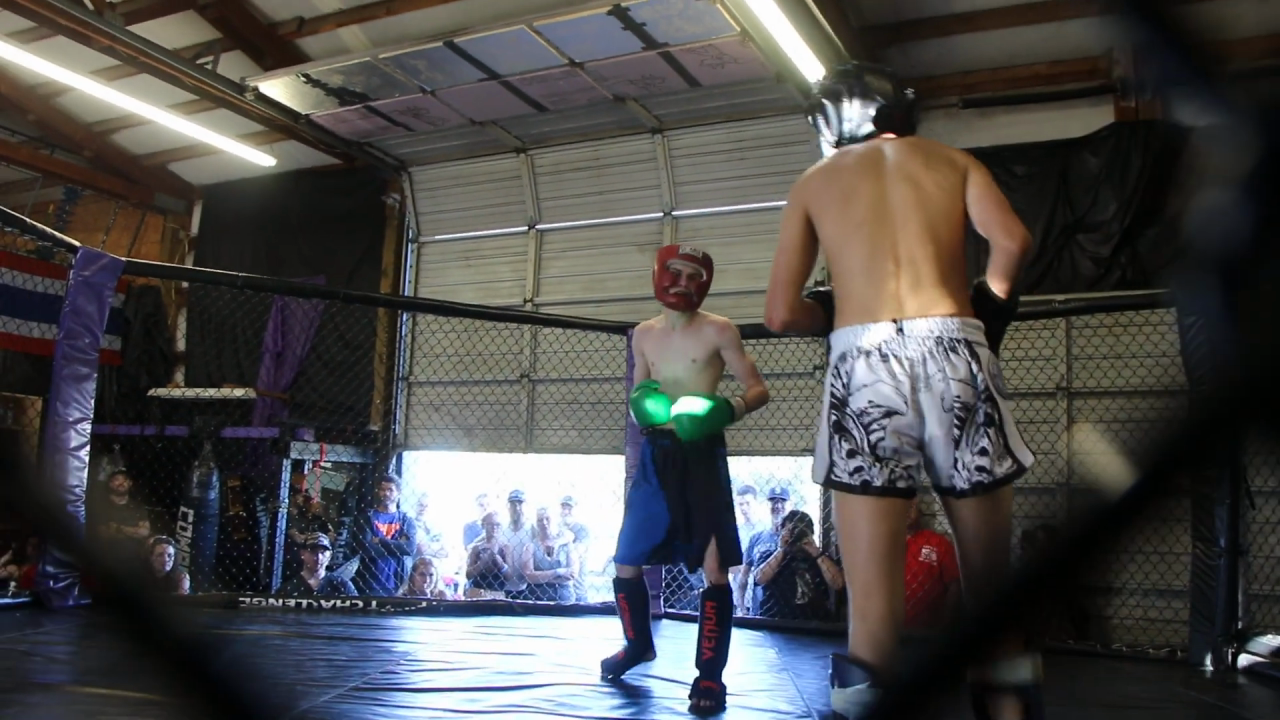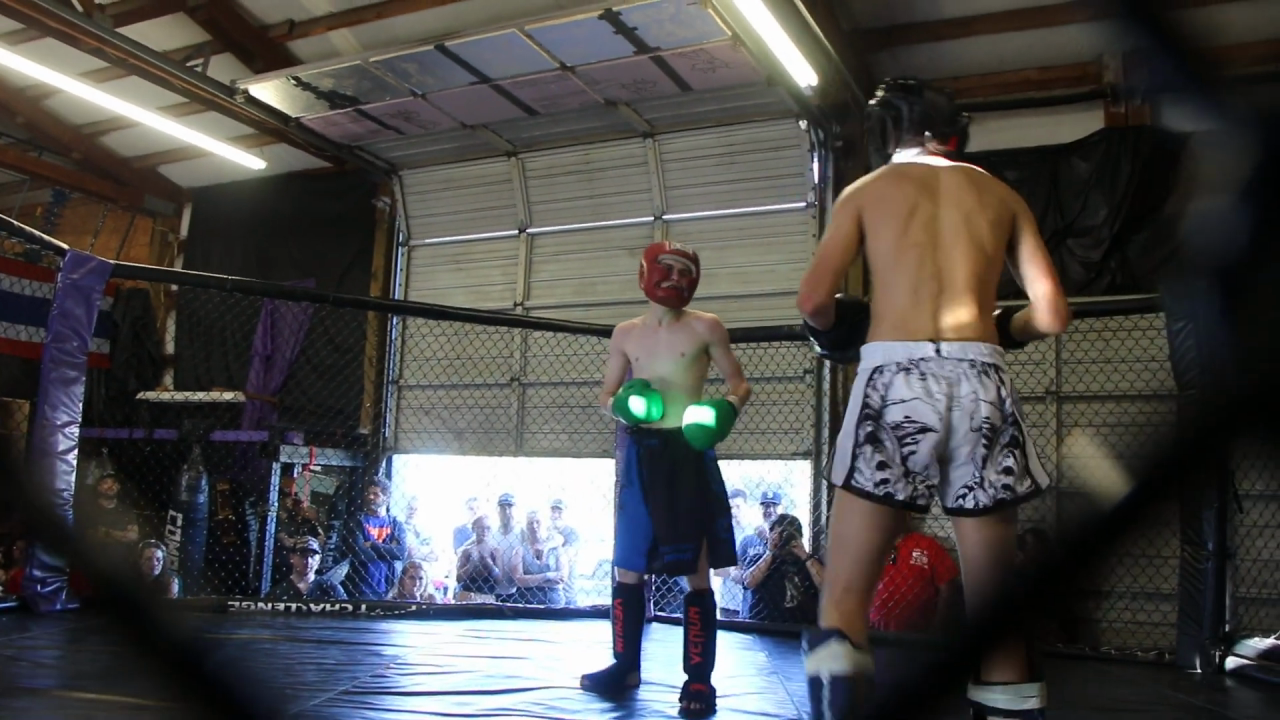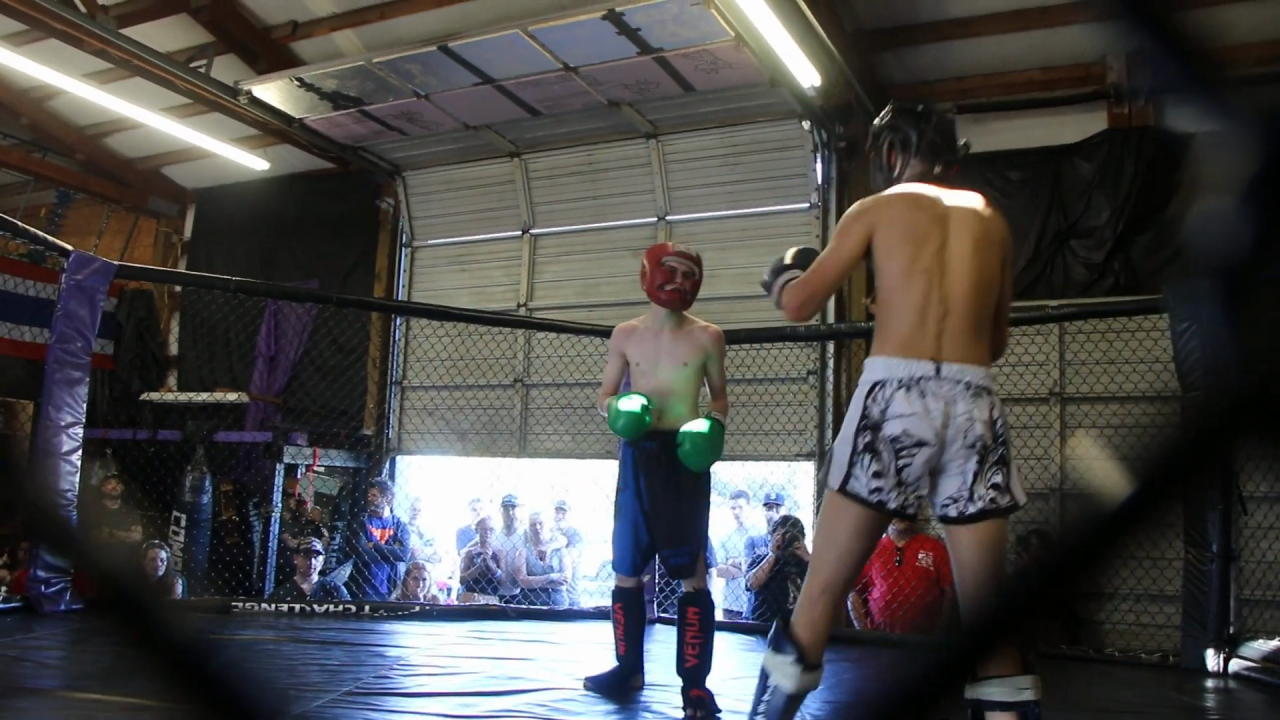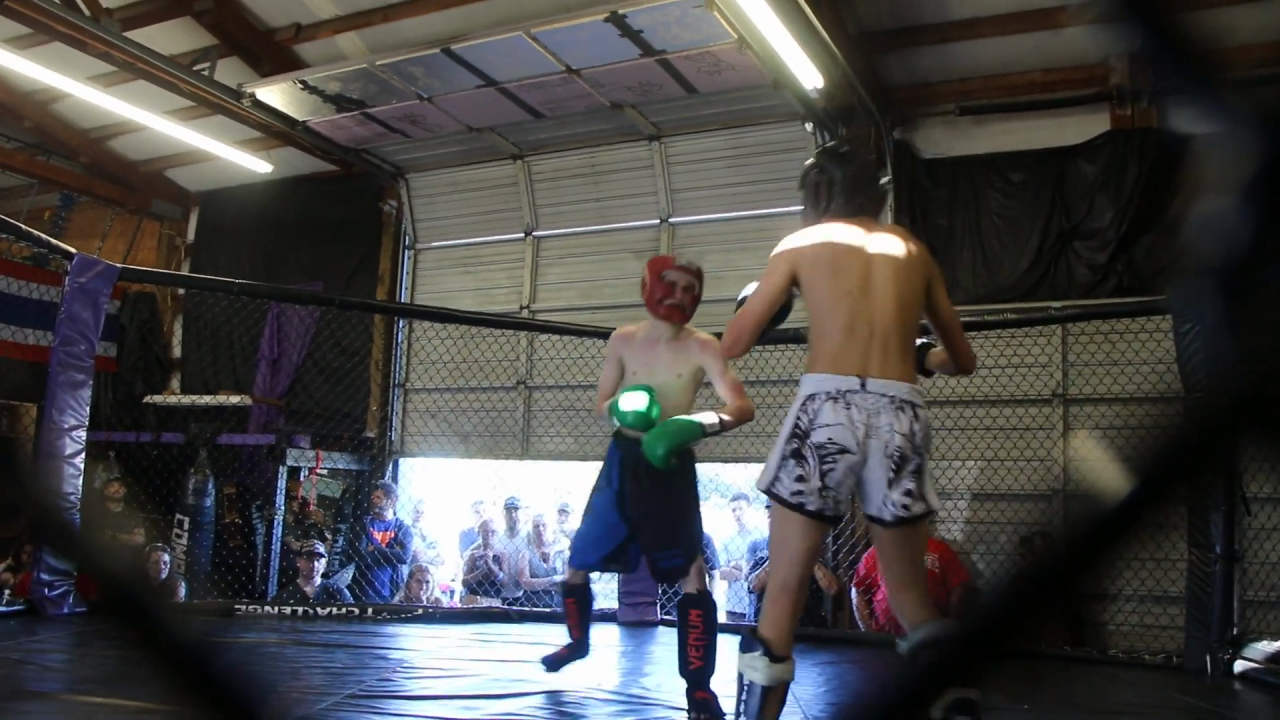
dt=0.3s
person 1, frame 1
left shoulder: (814, 183)
right shoulder: (953, 161)
left elbow: (782, 313)
right elbow: (1010, 241)
right wrist: (986, 307)
left hip: (864, 368)
right hip: (953, 357)
left knee: (871, 611)
right knee: (991, 586)
person 1, frame 2
left shoulder: (866, 191)
right shoulder: (1001, 195)
left elbow: (813, 301)
right elbow: (1052, 315)
left wrist: (841, 329)
left hip: (895, 380)
right hip: (981, 384)
left knee: (845, 596)
person 1, frame 3
left shoulder: (876, 210)
right shoulder: (990, 220)
left elbow: (797, 306)
left wrist: (785, 280)
left hip: (894, 397)
right hip: (971, 402)
left knee: (821, 592)
right knee: (986, 614)
person 1, frame 4
left shoulder: (802, 245)
right shoulder: (913, 252)
left elbow: (734, 345)
right elbow: (963, 360)
left wrist: (755, 306)
left hip: (826, 408)
right hip: (898, 415)
left knee: (783, 595)
right knee: (908, 589)
person 2, frame 1
left shoulder: (718, 331)
right shoulder: (644, 334)
left elbow: (758, 389)
left wrist: (727, 408)
right wrist: (638, 405)
left hip: (702, 453)
right hip: (655, 453)
left knee: (713, 568)
right knee: (627, 564)
left ankle: (709, 675)
right ankle: (639, 644)
person 2, frame 2
left shoulder: (706, 327)
right shoulder: (625, 333)
left elbow: (740, 383)
right elbow: (607, 398)
left wrist: (728, 408)
right wrist: (621, 404)
left hip: (690, 452)
right hip: (641, 452)
left knee: (696, 571)
right knee: (628, 568)
left ankle: (698, 678)
right ankle: (626, 665)
person 2, frame 3
left shoulder: (707, 337)
right shoulder: (625, 335)
left elbow: (718, 394)
right elbow: (603, 398)
left wrist: (712, 424)
right wrist: (616, 412)
left hip: (684, 459)
right hip: (637, 455)
left knee: (692, 573)
right knee: (627, 572)
right ankle: (630, 667)
person 2, frame 4
left shoulder: (703, 346)
right shoulder: (622, 340)
left elbow: (742, 407)
right elbow: (602, 401)
left wrist: (700, 424)
right wrist: (619, 408)
left hip: (672, 463)
right hip: (624, 460)
left knee: (691, 575)
right knee: (577, 566)
right ankle: (578, 641)
